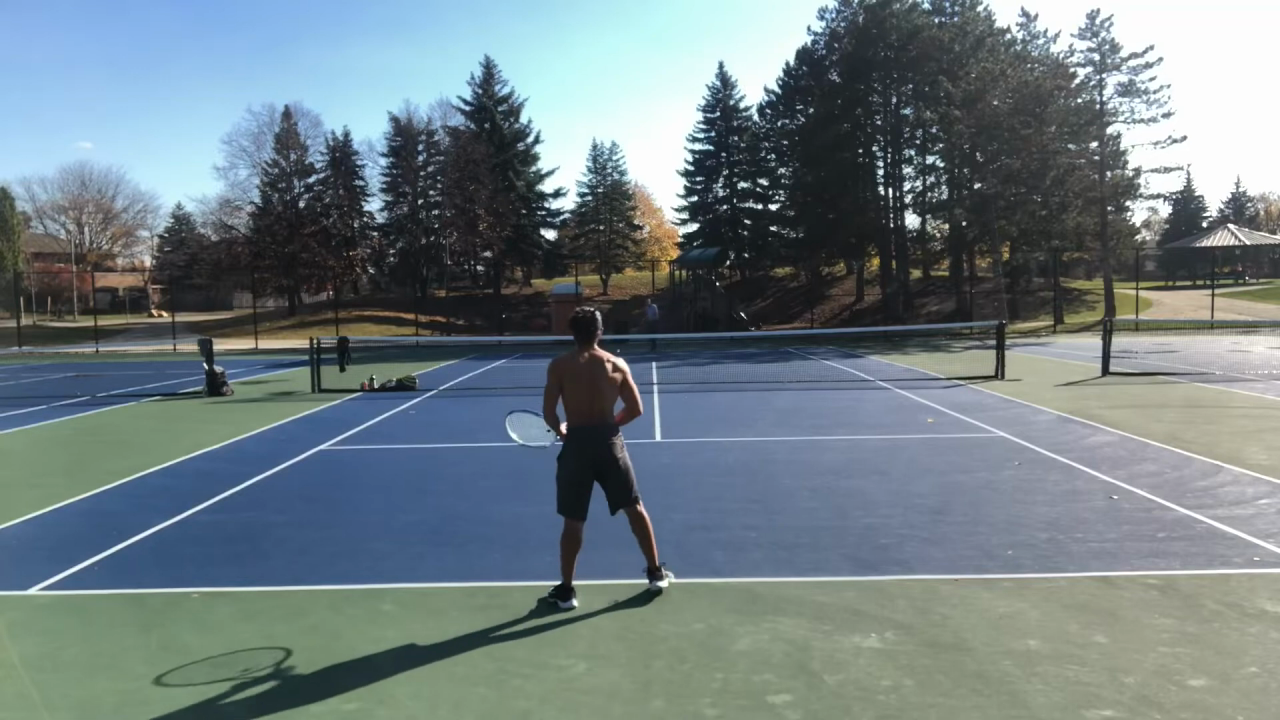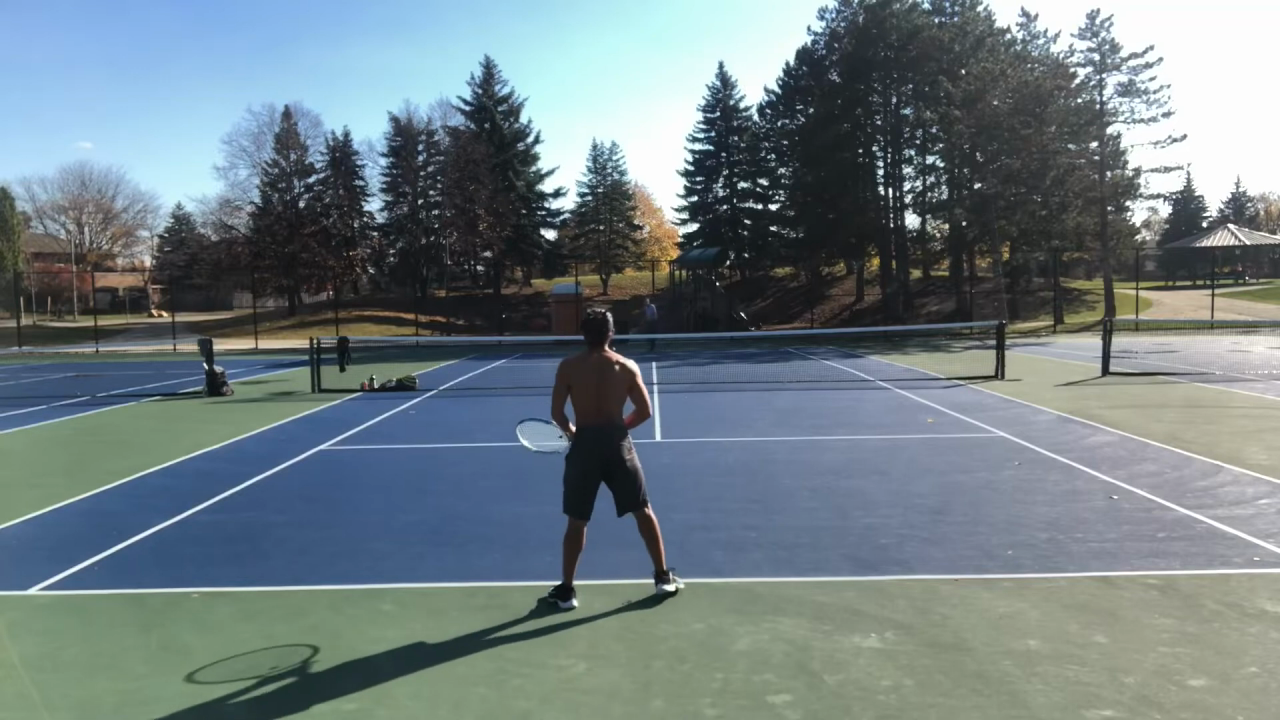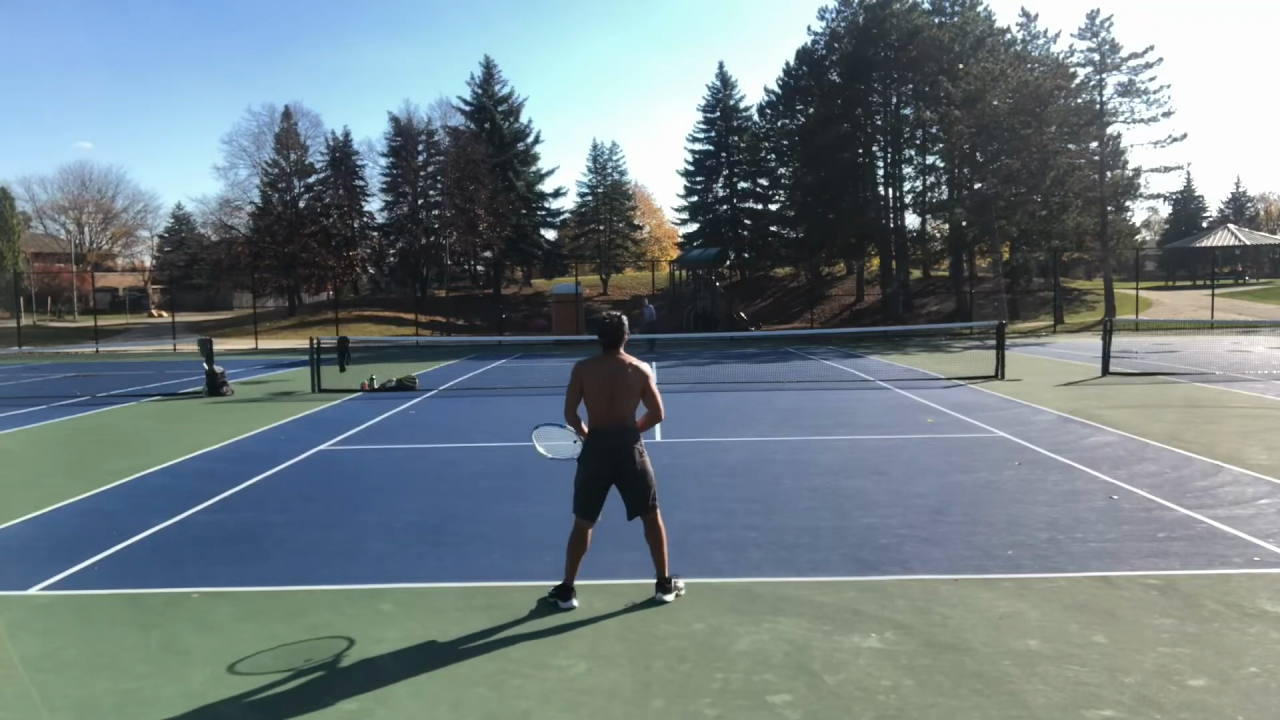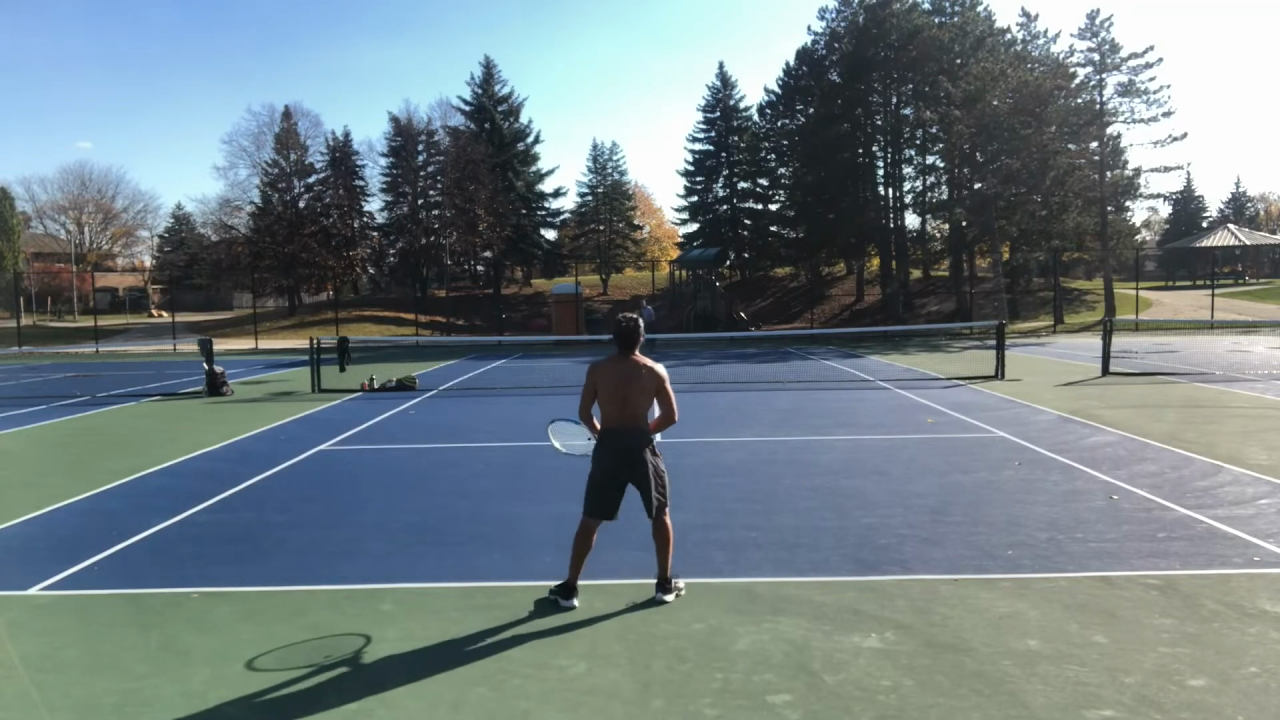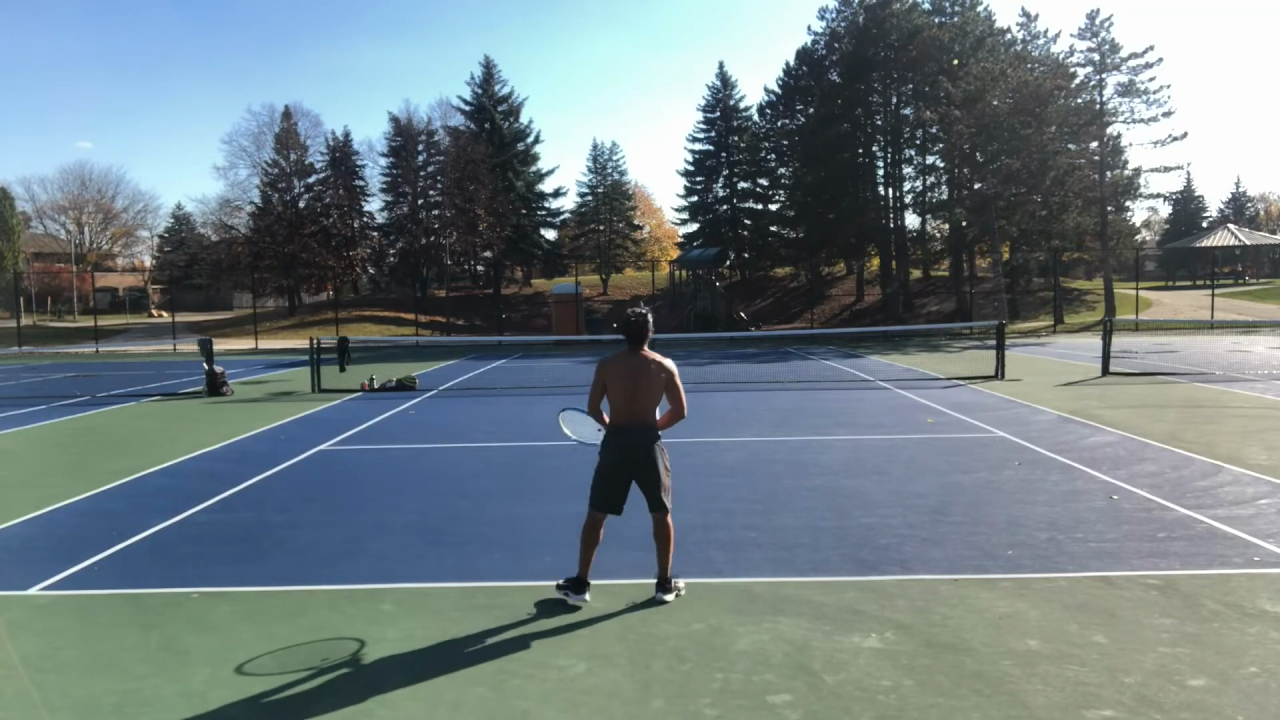
dt=0.1s
person 1, frame 1
left shoulder: (559, 365)
right shoulder: (617, 365)
left elbow: (548, 412)
right elbow: (635, 409)
left wrist: (561, 431)
left hip: (577, 443)
right hip: (609, 440)
left knee: (573, 521)
right knee: (634, 507)
left ankle: (566, 589)
right ankle: (655, 571)
person 1, frame 2
left shoulder: (569, 366)
right shoulder: (627, 366)
left elbow: (557, 412)
right elbow: (645, 412)
left hip: (585, 443)
right hip: (618, 442)
left knee: (577, 521)
right knee: (642, 510)
left ankle: (566, 589)
right ankle: (663, 576)
person 1, frame 3
left shoulder: (583, 369)
right shoulder: (640, 370)
left elbow: (569, 414)
right elbow: (657, 415)
left hip: (595, 448)
right hip: (628, 446)
left knee: (582, 522)
right knee: (651, 515)
left ankle: (567, 589)
right ankle: (664, 583)
person 1, frame 4
left shoulder: (597, 369)
right shoulder: (655, 370)
left elbow: (584, 413)
right elbow: (671, 417)
left hip: (609, 446)
right hip: (641, 447)
left knee: (590, 521)
right knee: (660, 515)
left ankle: (569, 587)
right ankle: (665, 584)
person 1, frame 5
left shoulder: (607, 365)
right shoulder: (665, 366)
left elbow: (593, 409)
right elbow: (680, 411)
left hip: (616, 442)
right hip: (648, 443)
left knee: (596, 515)
right knee: (662, 514)
left ankle: (580, 582)
right ankle: (665, 583)
